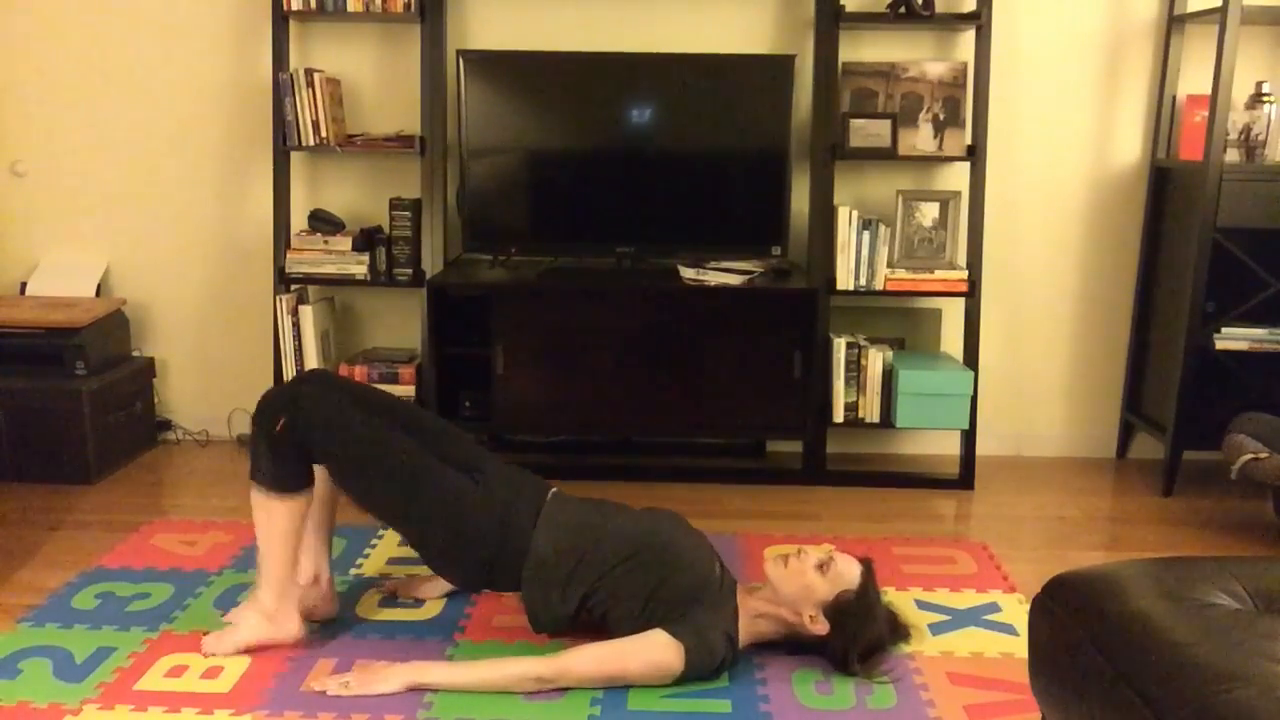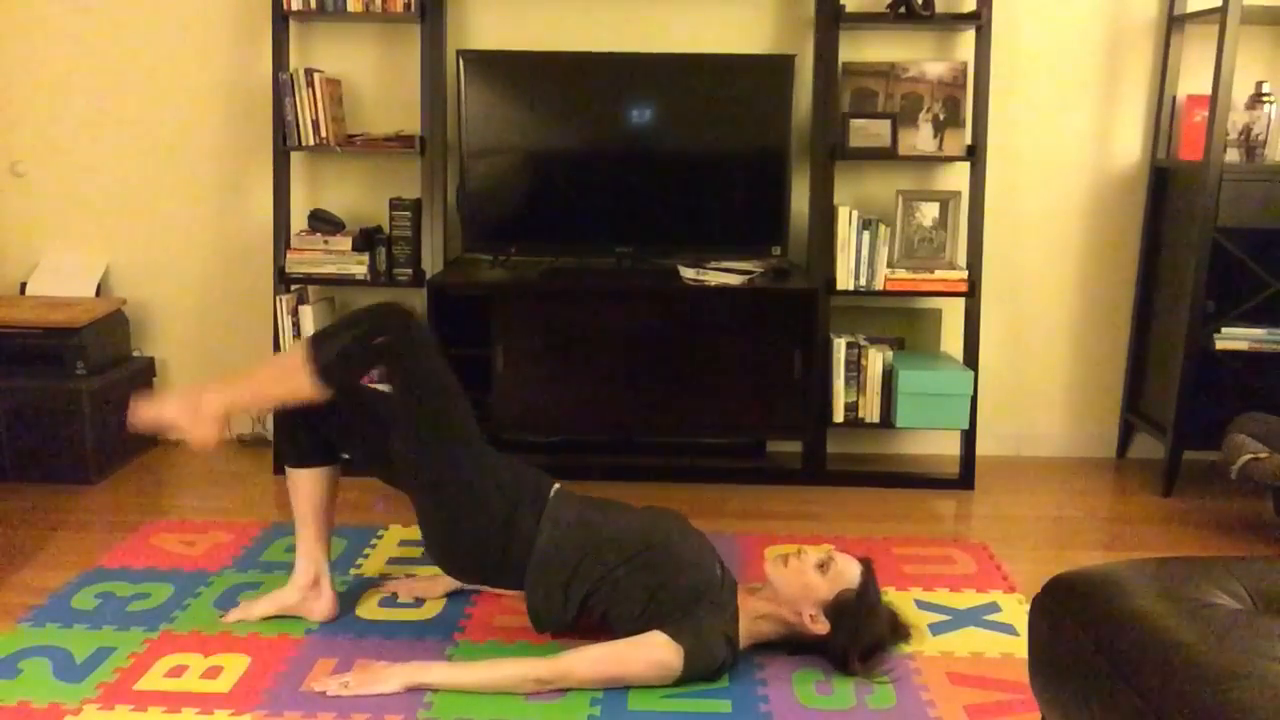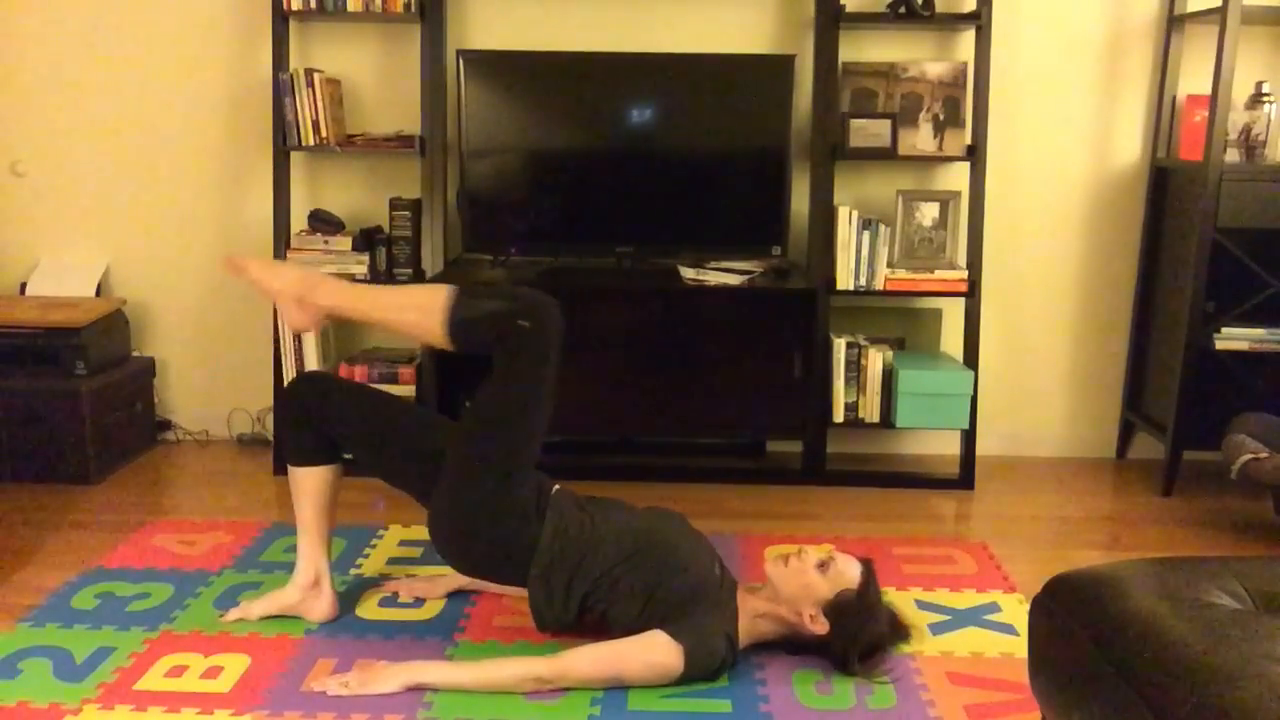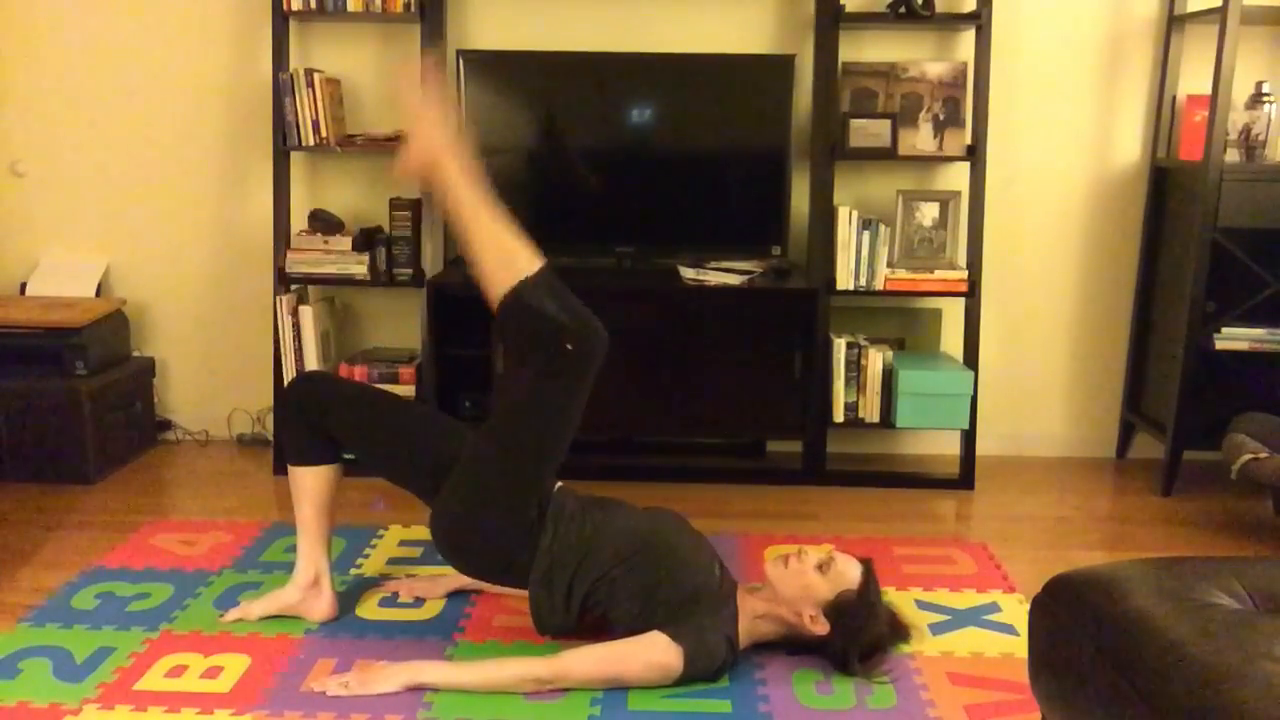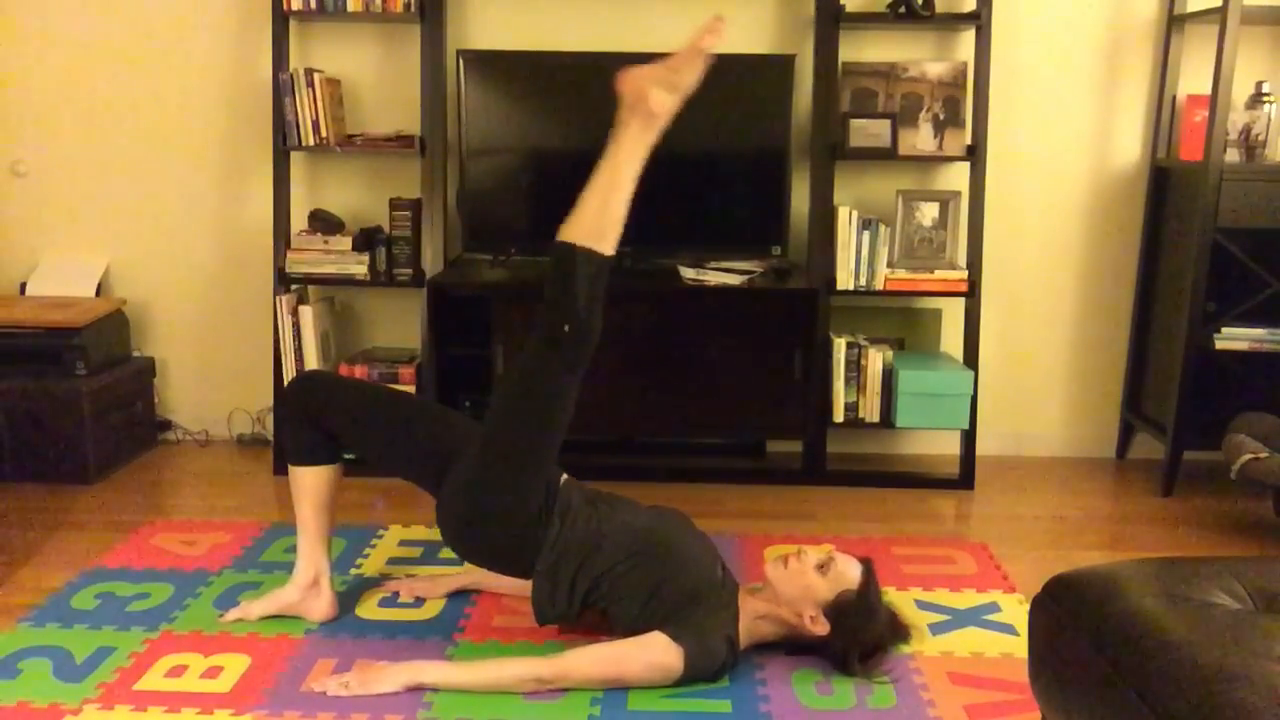
dt=0.3s
person 1, frame 1
left shoulder: (709, 641)
right shoulder: (713, 582)
left elbow: (554, 673)
right elbow: (616, 562)
left wrist: (411, 674)
left hip: (494, 535)
right hip: (520, 500)
left knee: (287, 412)
right knee: (315, 391)
left ankle: (274, 609)
right ankle: (311, 580)
person 1, frame 2
left shoulder: (706, 643)
right shoulder: (714, 584)
left elbow: (550, 674)
left wrist: (407, 674)
left hip: (488, 530)
right hip: (521, 506)
left knee: (390, 328)
right knee: (312, 404)
left ankle: (213, 406)
right ankle: (310, 583)
person 1, frame 3
left shoulder: (707, 642)
right shoulder: (716, 592)
left elbow: (554, 674)
left wrist: (413, 672)
left hip: (498, 529)
right hip: (533, 513)
left knee: (530, 318)
right knee: (312, 396)
left ankle: (320, 292)
right ankle: (311, 584)
person 1, frame 4
left shoulder: (709, 643)
right shoulder: (716, 590)
left elbow: (553, 672)
left wrist: (415, 673)
left hip: (496, 537)
right hip: (523, 526)
left knee: (572, 340)
left ankle: (446, 166)
right ankle: (310, 587)
person 1, frame 5
left shoulder: (708, 643)
right shoulder: (715, 590)
left elbow: (554, 672)
left wrist: (415, 671)
left hip: (501, 523)
right ankle: (311, 585)
